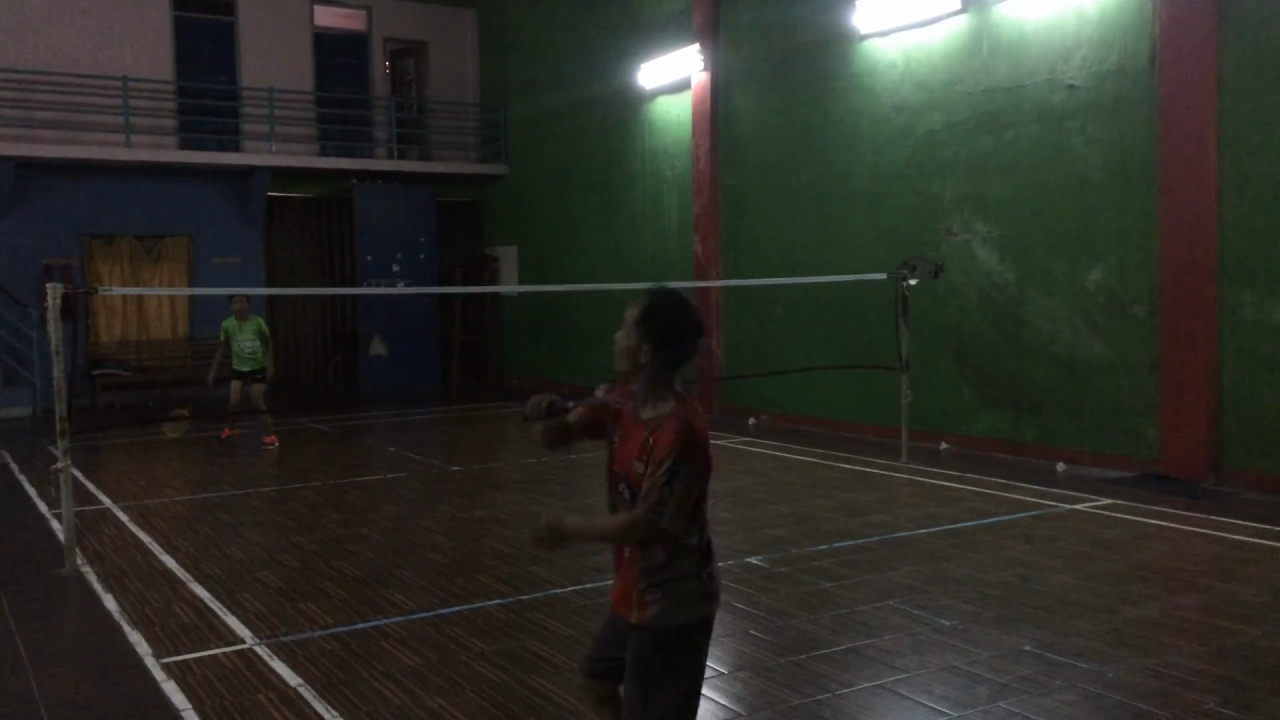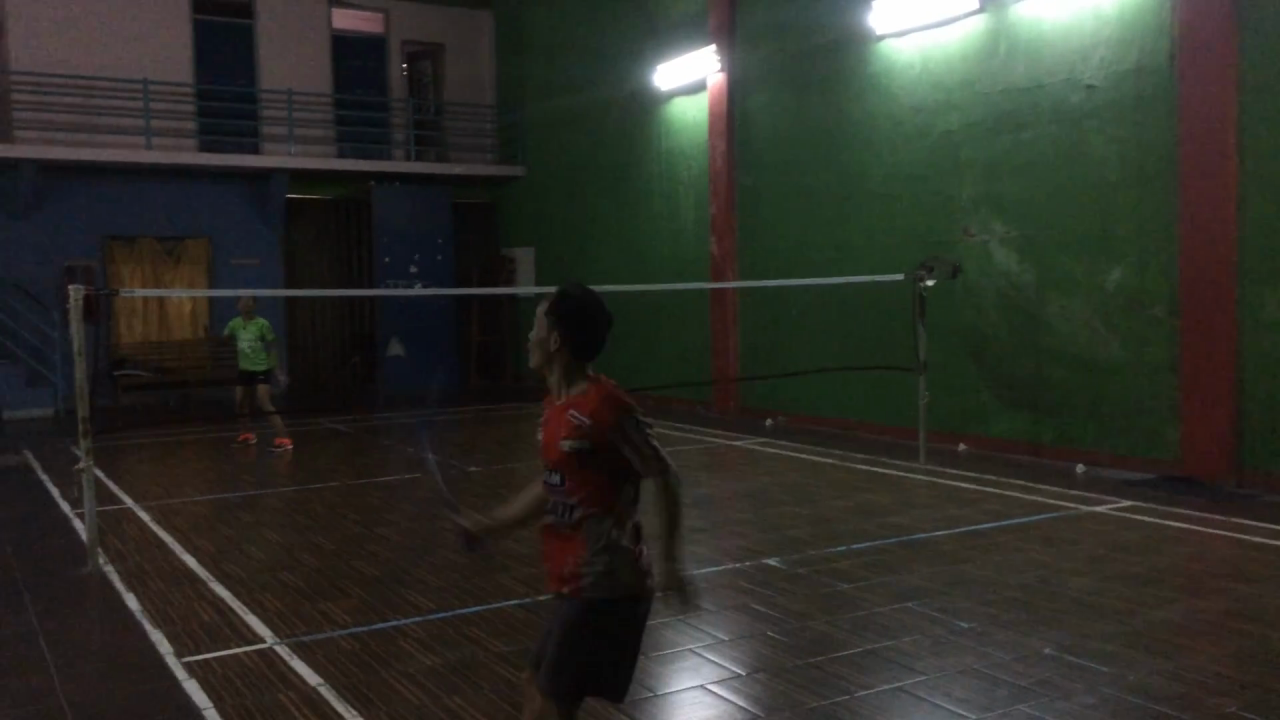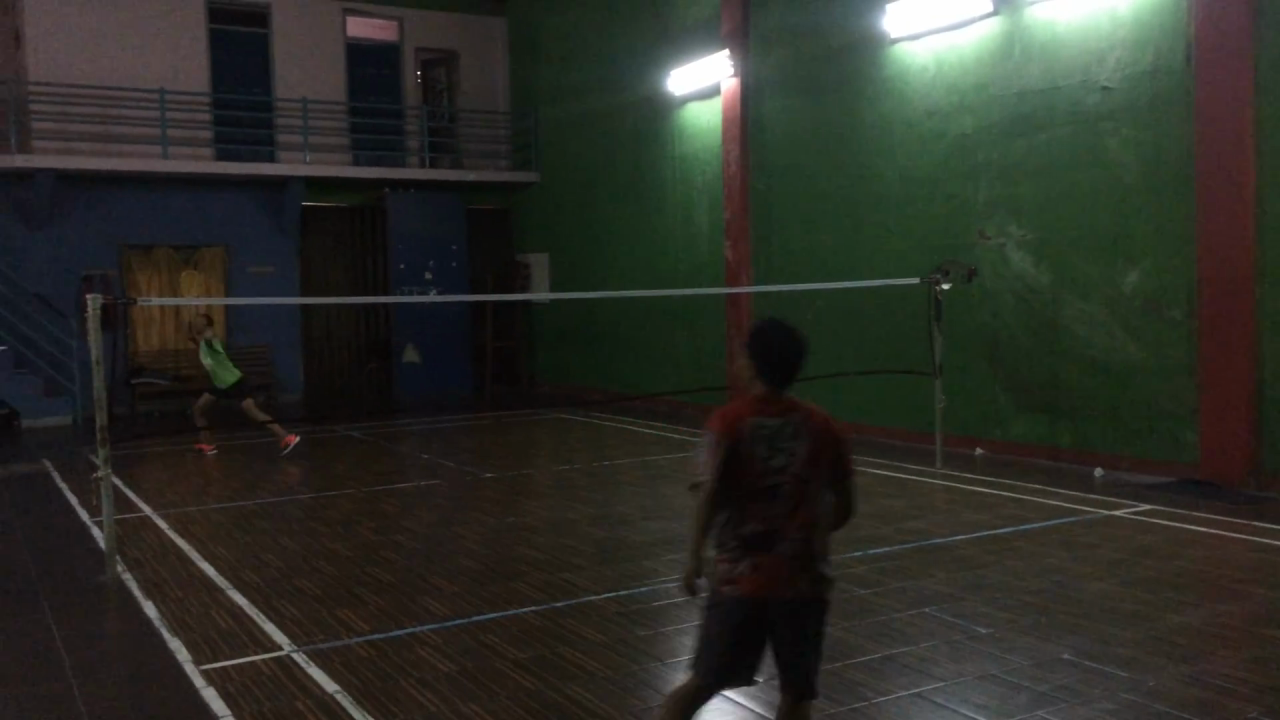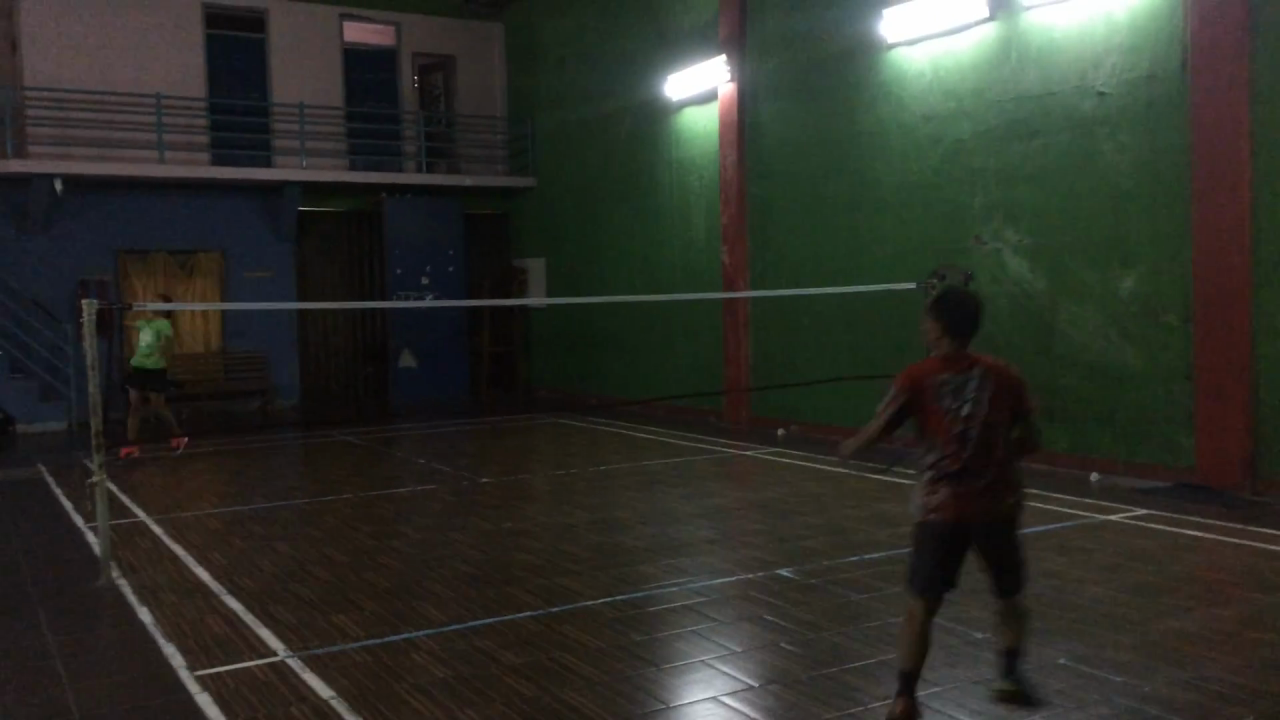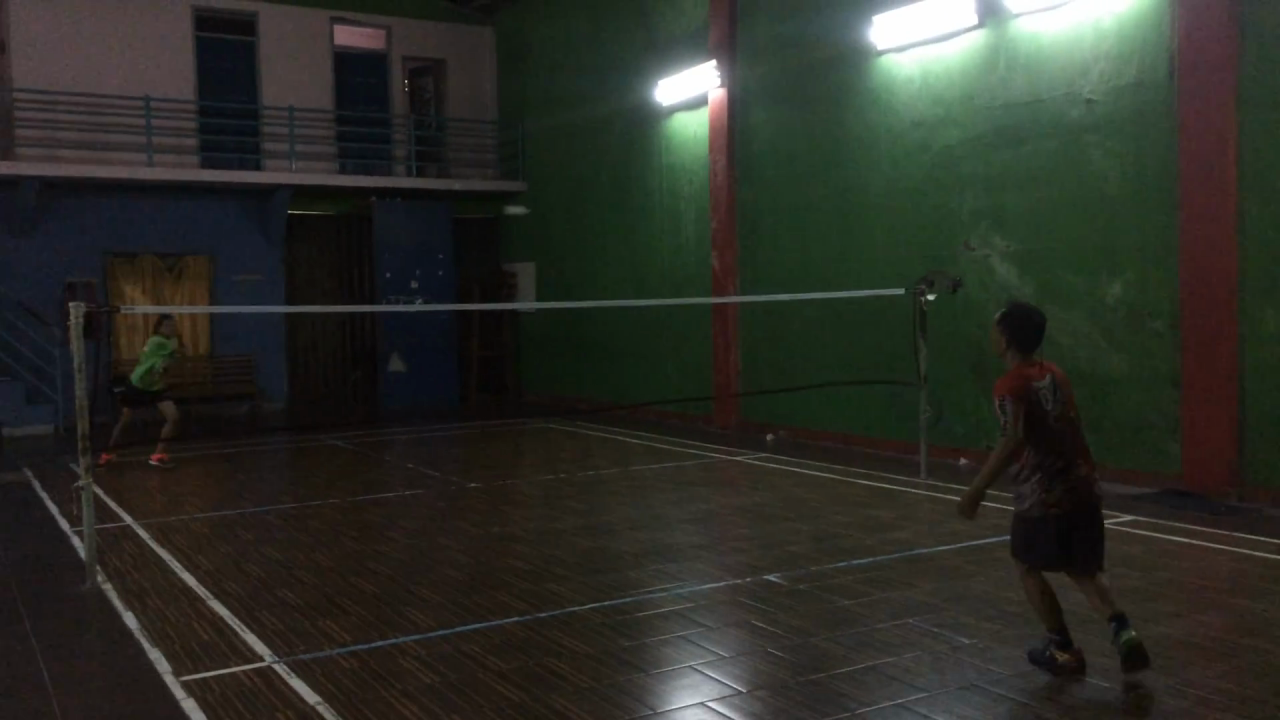
dt=0.5s
person 1, frame 1
left shoulder: (681, 433)
right shoulder: (622, 399)
left elbow: (651, 524)
right elbow: (555, 437)
left wrist: (571, 530)
right wrist: (548, 416)
left hip: (672, 607)
right hip: (639, 599)
right knee: (597, 684)
person 1, frame 2
left shoulder: (603, 406)
right shoulder: (557, 406)
left elbow: (665, 478)
left wrist: (669, 559)
right wrist: (490, 523)
left hip: (606, 584)
right hip: (583, 581)
person 1, frame 3
left shoulder: (728, 422)
right shoulder: (825, 428)
left elbow: (710, 496)
right elbow: (844, 509)
left wrist: (694, 557)
left hip: (739, 580)
right hip: (803, 581)
left knee: (698, 686)
person 1, frame 4
left shoulder: (916, 380)
right shoulder: (1004, 376)
left elbow: (874, 433)
right elbow: (1030, 441)
left wrist: (849, 447)
left hip: (939, 508)
right hip: (996, 507)
left knee: (921, 605)
right knee: (1010, 597)
right ankle: (1011, 673)
person 1, frame 5
left shoulder: (1011, 385)
right shoulder: (1055, 375)
left elbow: (1013, 441)
left wrist: (977, 488)
left hip: (1043, 497)
right hip: (1083, 490)
left knee: (1028, 568)
right knee: (1088, 572)
left ankle: (1064, 650)
right ankle: (1122, 630)
